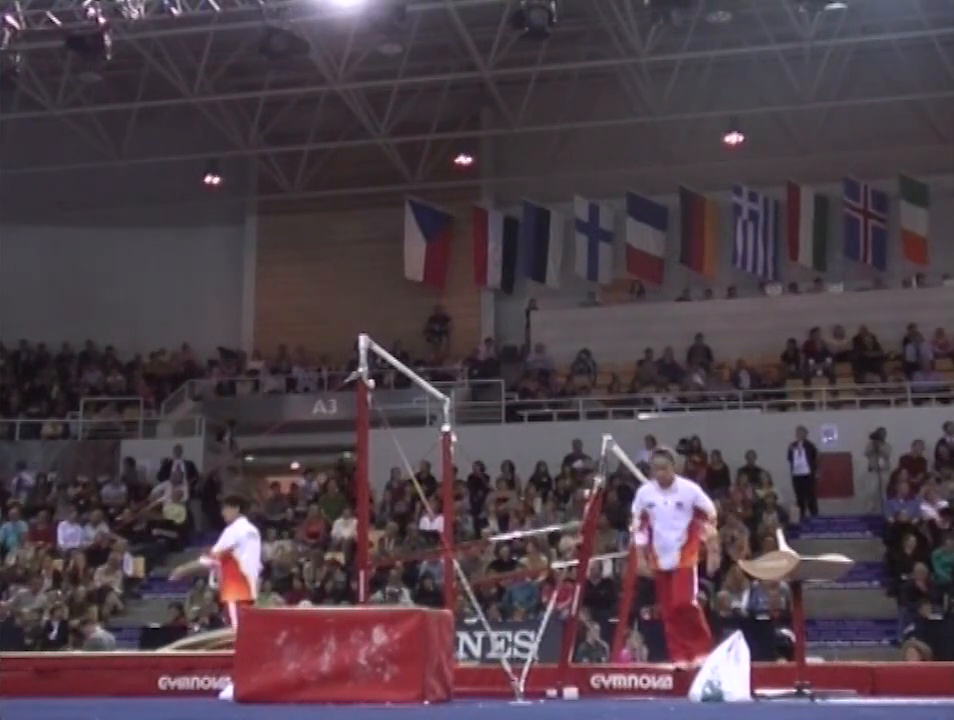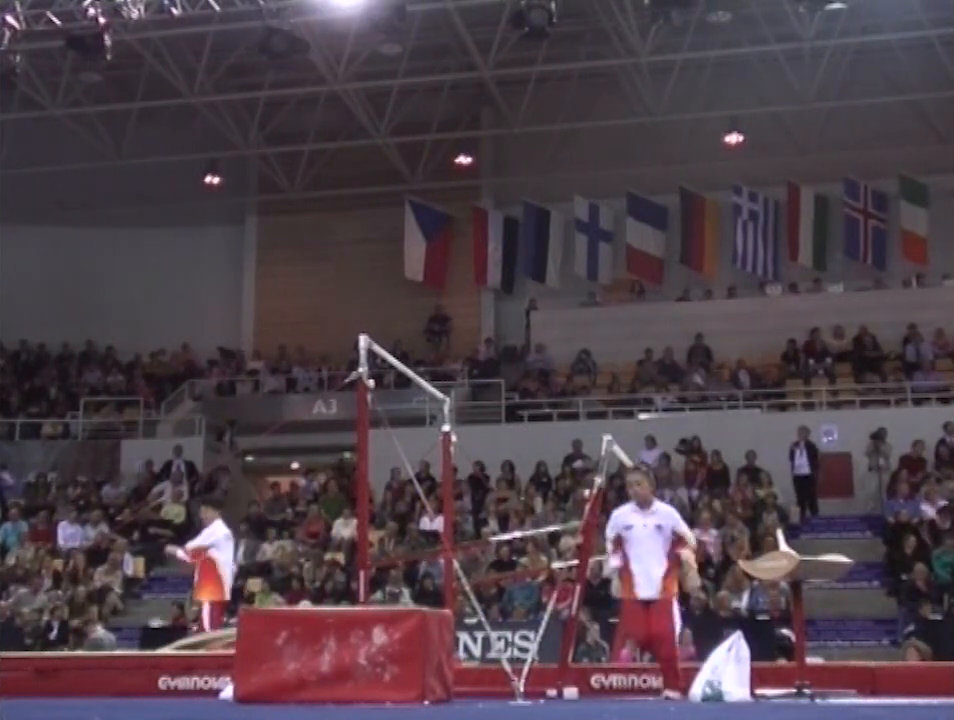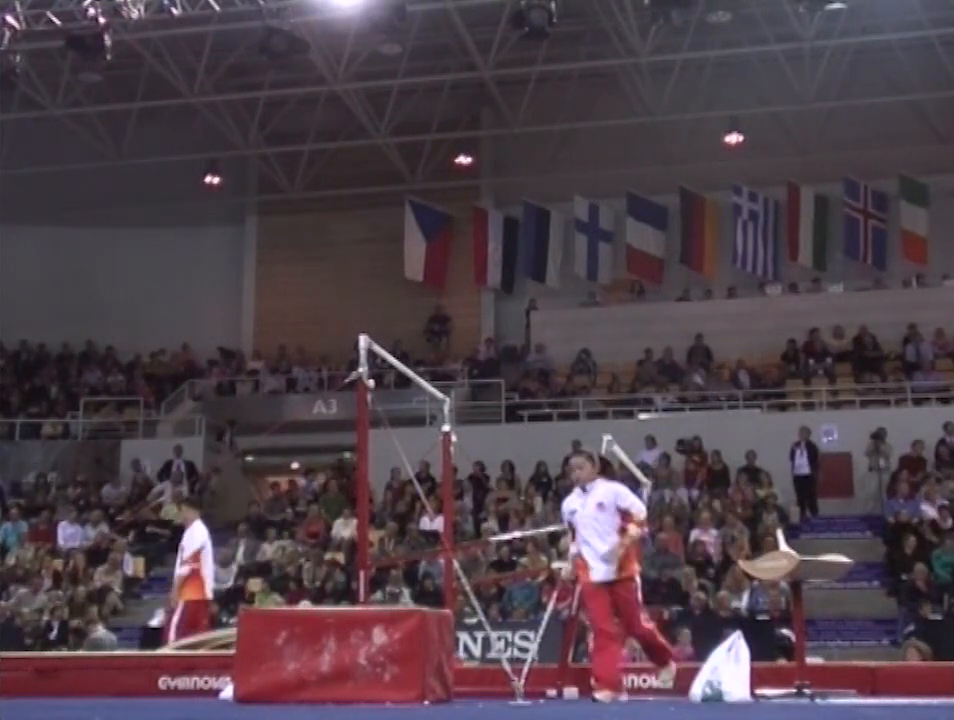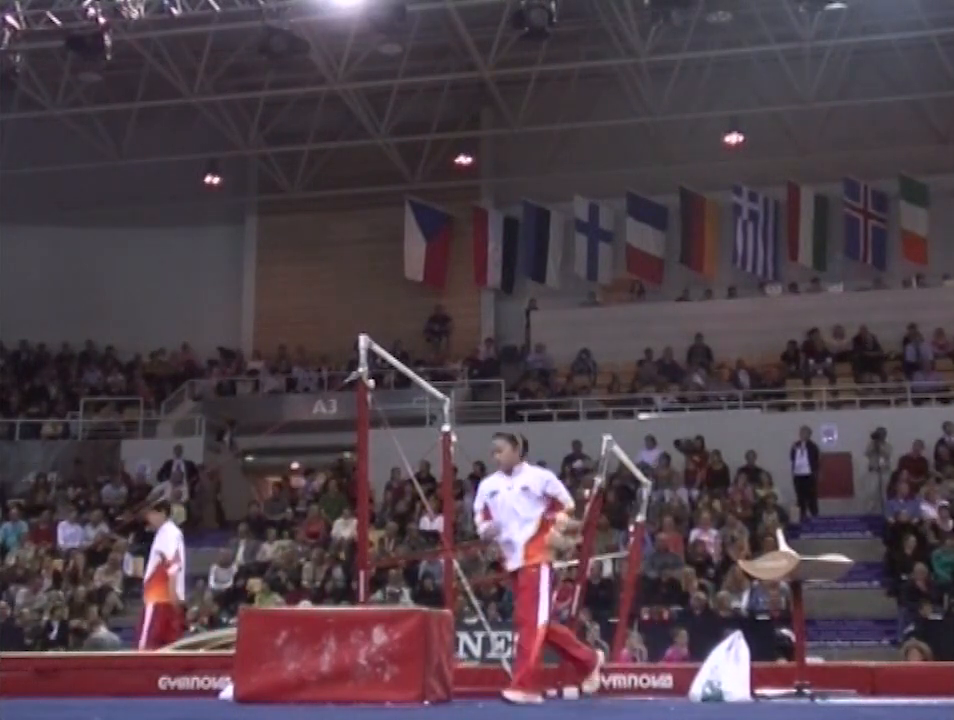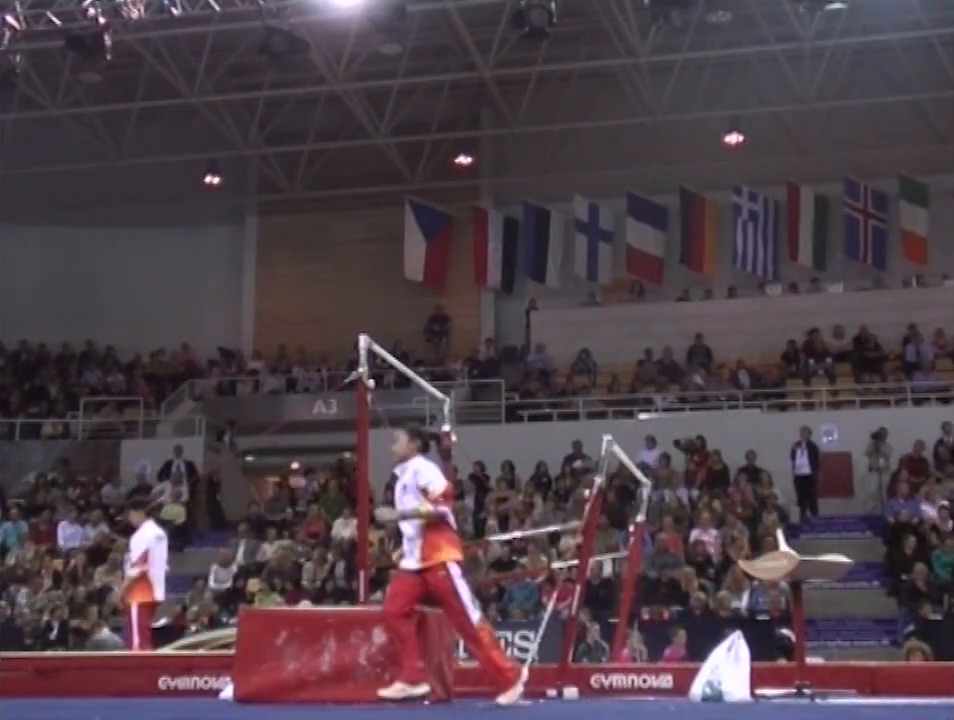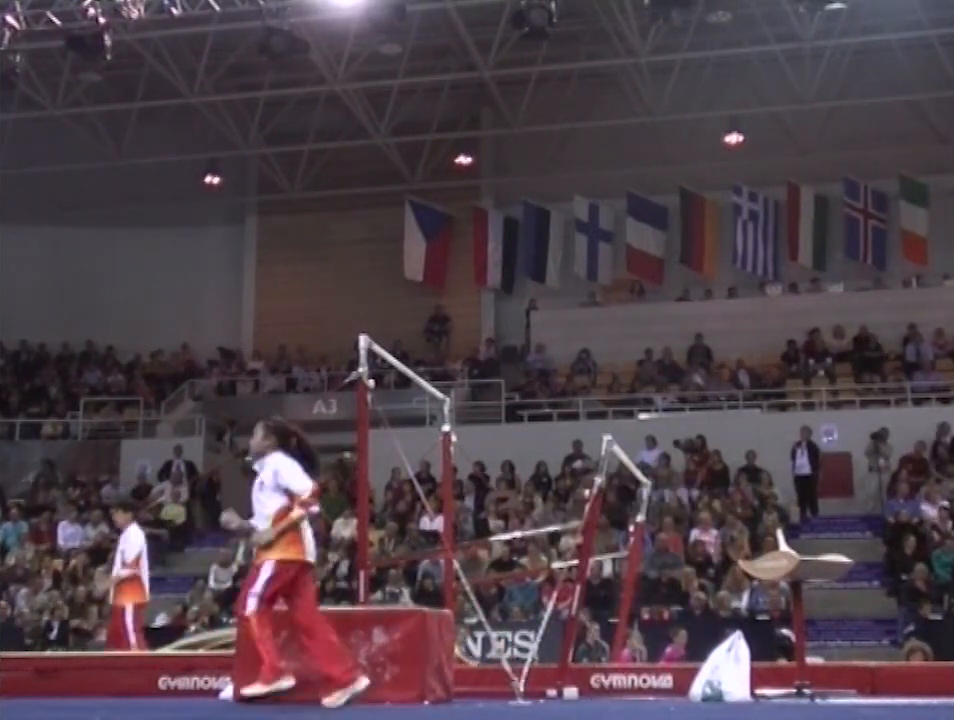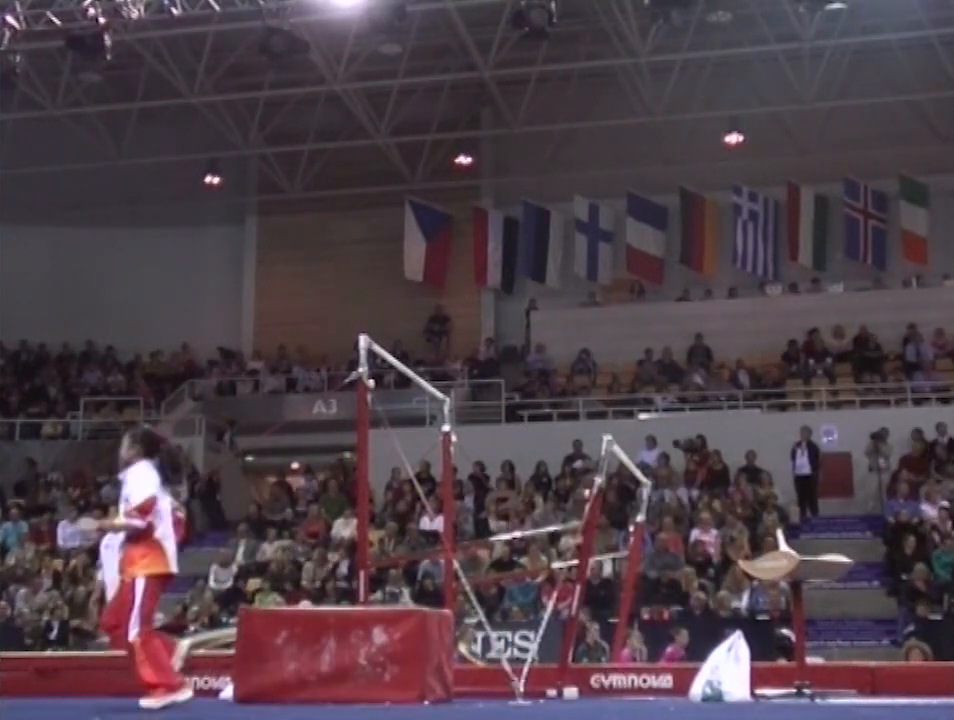
dt=0.3s
person 1, frame 1
left shoulder: (691, 490)
right shoulder: (644, 493)
left elbow: (708, 519)
right elbow: (639, 524)
left wrist: (713, 551)
right wrist: (640, 556)
left hip: (685, 557)
right hip: (659, 560)
left knee: (685, 604)
right knee: (669, 611)
left ankle: (701, 647)
right ankle: (680, 655)
person 1, frame 2
left shoulder: (668, 514)
right shoulder: (619, 516)
left elbow: (687, 543)
right elbow: (614, 548)
right wrist: (617, 577)
left hip: (664, 586)
right hip: (633, 588)
left knee: (665, 636)
right knee: (640, 635)
left ankle: (673, 685)
right ankle: (668, 667)
person 1, frame 3
left shoulder: (615, 490)
right shoulder: (569, 503)
left elbow: (639, 518)
left wrist: (621, 545)
right wrist: (572, 560)
left hip: (622, 569)
right hip: (591, 574)
left knee: (635, 622)
right knee: (601, 629)
left ankle: (664, 659)
right ankle: (607, 686)
person 1, frame 4
left shoulder: (541, 476)
right shoulder: (487, 485)
left elbow: (566, 506)
right elbow: (481, 521)
left wrist: (556, 531)
right wrist: (486, 530)
left hip: (537, 556)
right hip: (513, 560)
left knee: (532, 619)
right knee: (537, 621)
left ankle: (526, 686)
right ankle: (588, 660)
person 1, frame 5
left shoulder: (423, 468)
right shoulder: (405, 475)
left elbow: (441, 502)
left wrist: (399, 512)
left hip: (440, 555)
right hip: (414, 558)
left knee: (466, 617)
right knee: (395, 611)
left ankle: (510, 677)
right ankle: (412, 678)
person 1, frame 6
left shoulder: (281, 465)
right shoulder: (267, 471)
left elbow: (310, 499)
left wrist: (275, 533)
right wrist: (243, 525)
left hip: (286, 551)
right hip: (278, 553)
left knee: (250, 607)
right knee: (307, 619)
left ankle: (274, 673)
right ankle: (347, 677)
person 1, frame 7
left shoulder: (137, 476)
right shoulder: (153, 477)
left elbow: (141, 517)
right elbow: (175, 521)
left wrist: (106, 526)
left hip: (145, 564)
right hip: (158, 561)
left knee: (135, 629)
right knee: (116, 620)
left ankle: (169, 686)
right ankle: (167, 651)
